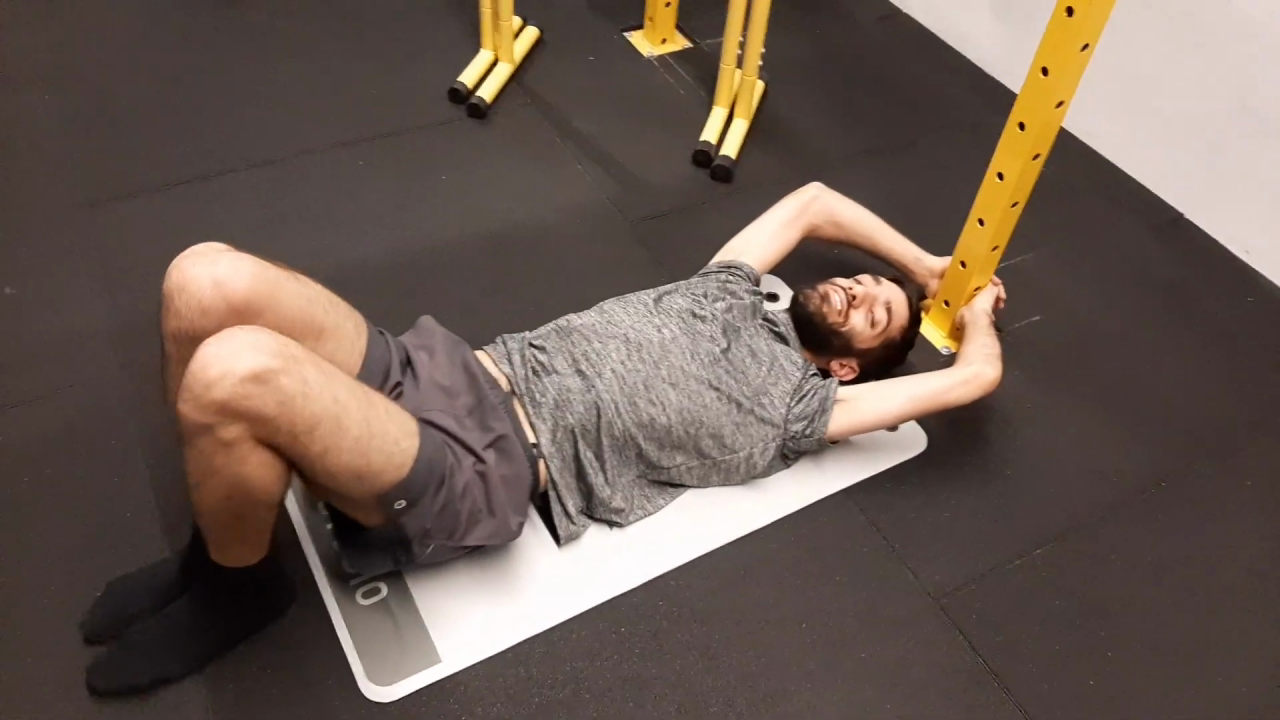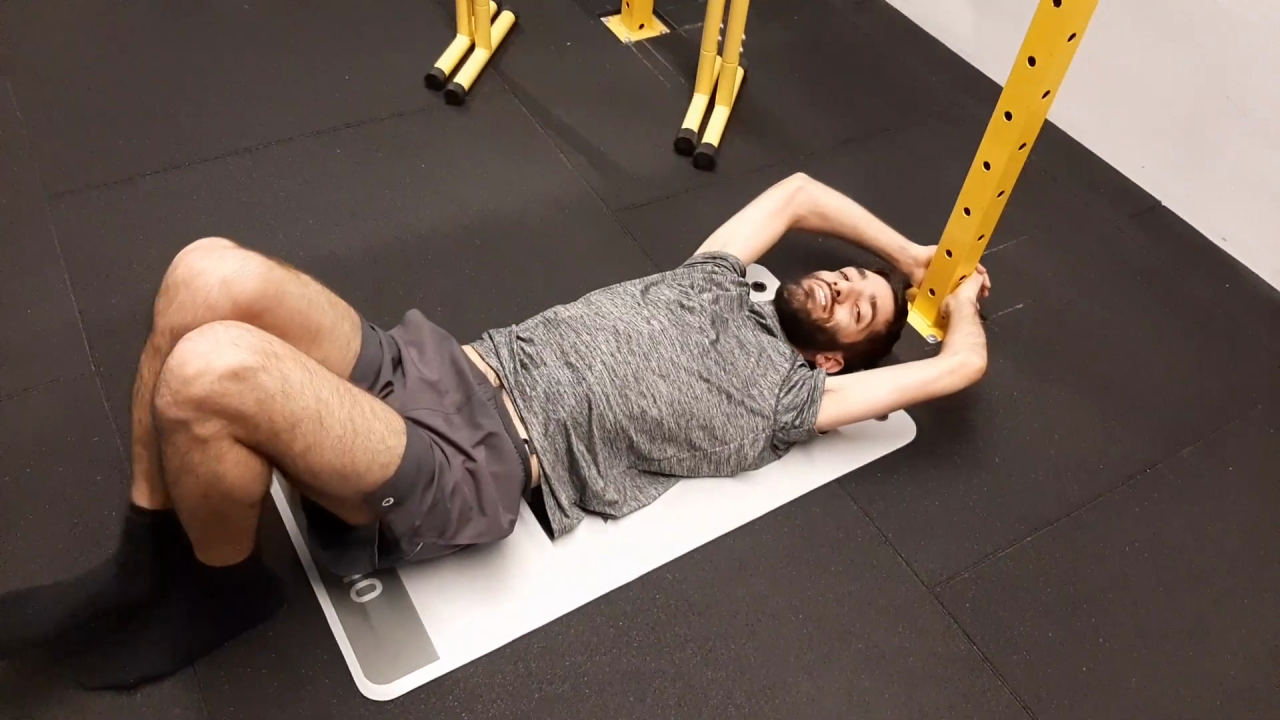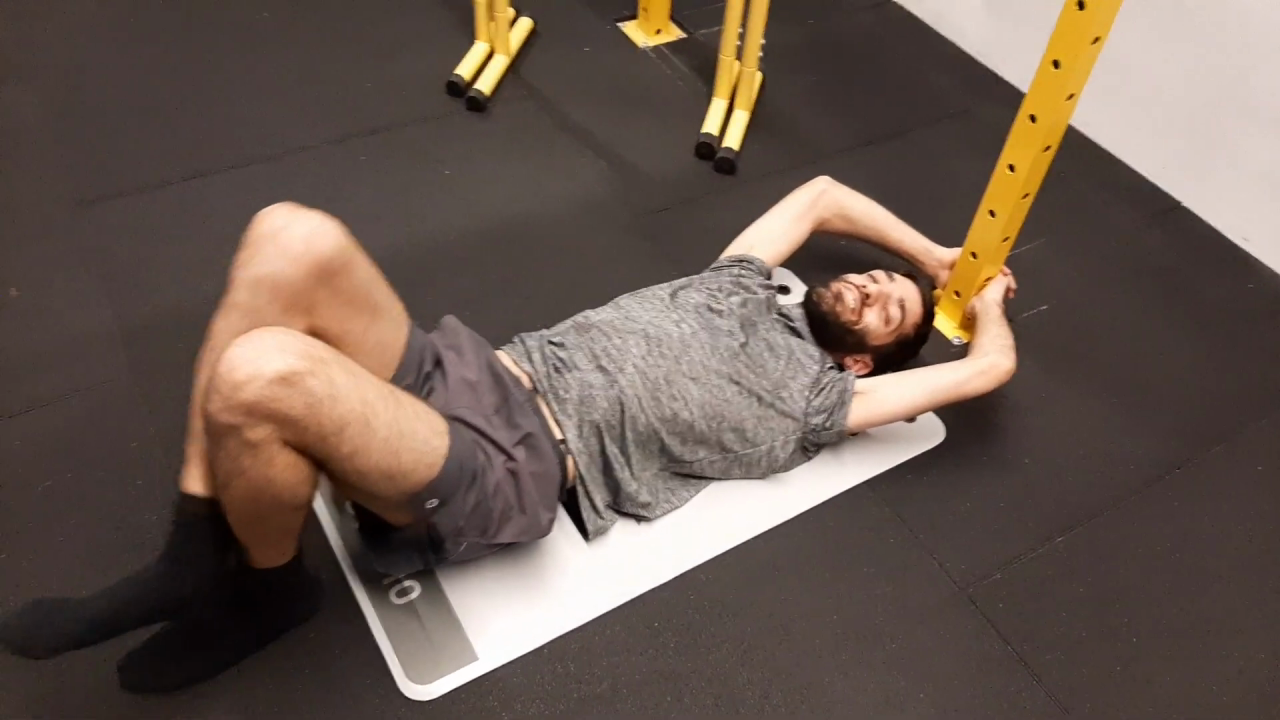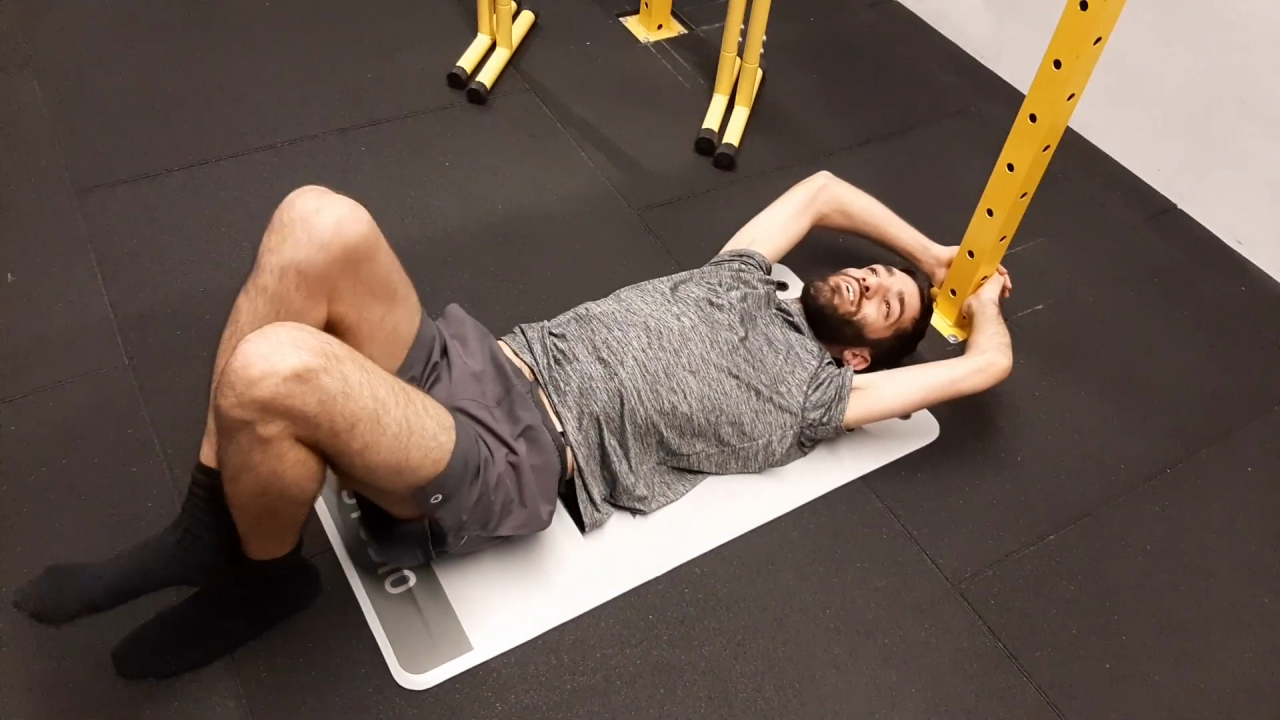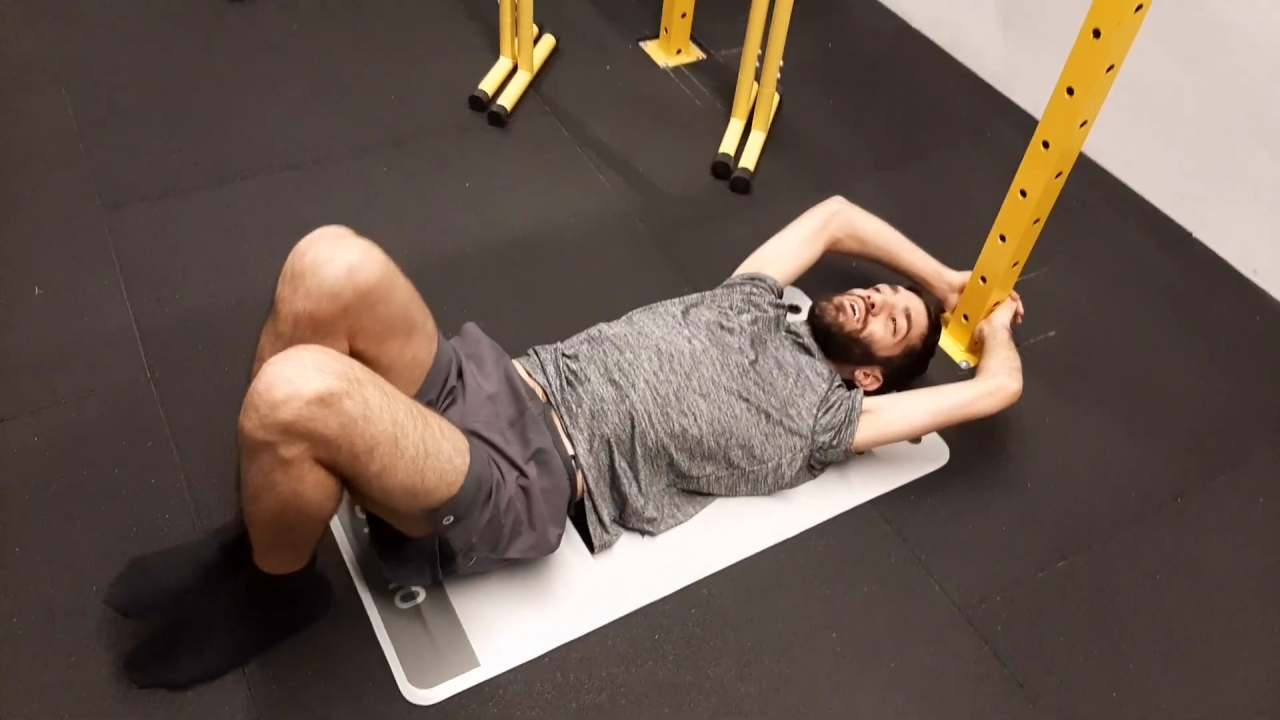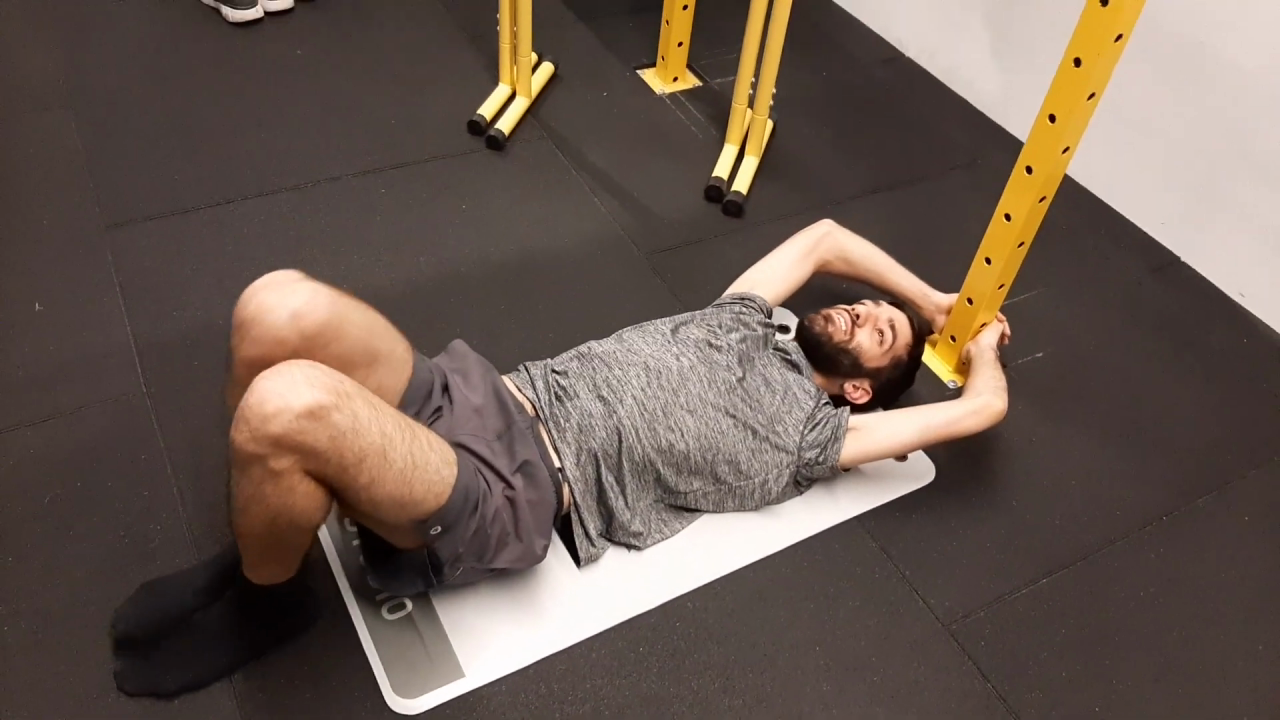
dt=0.2s
person 1, frame 1
left shoulder: (801, 406)
right shoulder: (731, 294)
left elbow: (972, 375)
right elbow: (814, 198)
right wrist: (926, 262)
left hip: (482, 475)
right hip: (455, 372)
left knee: (234, 375)
right knee: (211, 282)
left ankle: (236, 590)
right ankle: (213, 547)
person 1, frame 2
left shoulder: (789, 397)
right shoulder: (716, 286)
left elbow: (958, 364)
right elbow: (797, 190)
right wrist: (910, 252)
left hip: (470, 471)
right hip: (442, 369)
left knee: (213, 371)
right knee: (215, 280)
left ankle: (225, 587)
right ankle: (146, 563)
person 1, frame 3
left shoulder: (819, 401)
right shoulder: (744, 290)
left elbow: (987, 367)
right elbow: (822, 192)
right wrist: (936, 253)
left hip: (506, 474)
right hip: (479, 375)
left knee: (263, 376)
right knee: (295, 241)
left ankle: (268, 590)
right ankle: (194, 560)
person 1, frame 4
left shoulder: (815, 397)
right shoulder: (744, 284)
left elbow: (981, 365)
right elbow: (821, 188)
right wrist: (933, 251)
left hip: (507, 467)
right hip: (479, 368)
left knee: (274, 374)
right knee: (323, 226)
left ankle: (265, 579)
right ankle: (207, 526)
person 1, frame 5
left shoulder: (828, 418)
right shoulder: (755, 308)
left elbow: (994, 389)
right elbow: (834, 214)
right wrist: (947, 277)
left hip: (521, 485)
right hip: (494, 385)
left knee: (298, 396)
right knee: (332, 267)
left ankle: (275, 590)
right ankle: (252, 537)
person 1, frame 6
left shoulder: (814, 435)
right shoulder: (744, 326)
left elbow: (979, 408)
right elbow: (824, 237)
right wrist: (935, 298)
left hip: (509, 497)
right hip: (485, 399)
left knee: (288, 407)
right knee: (279, 311)
left ankle: (263, 602)
right ankle: (249, 555)
